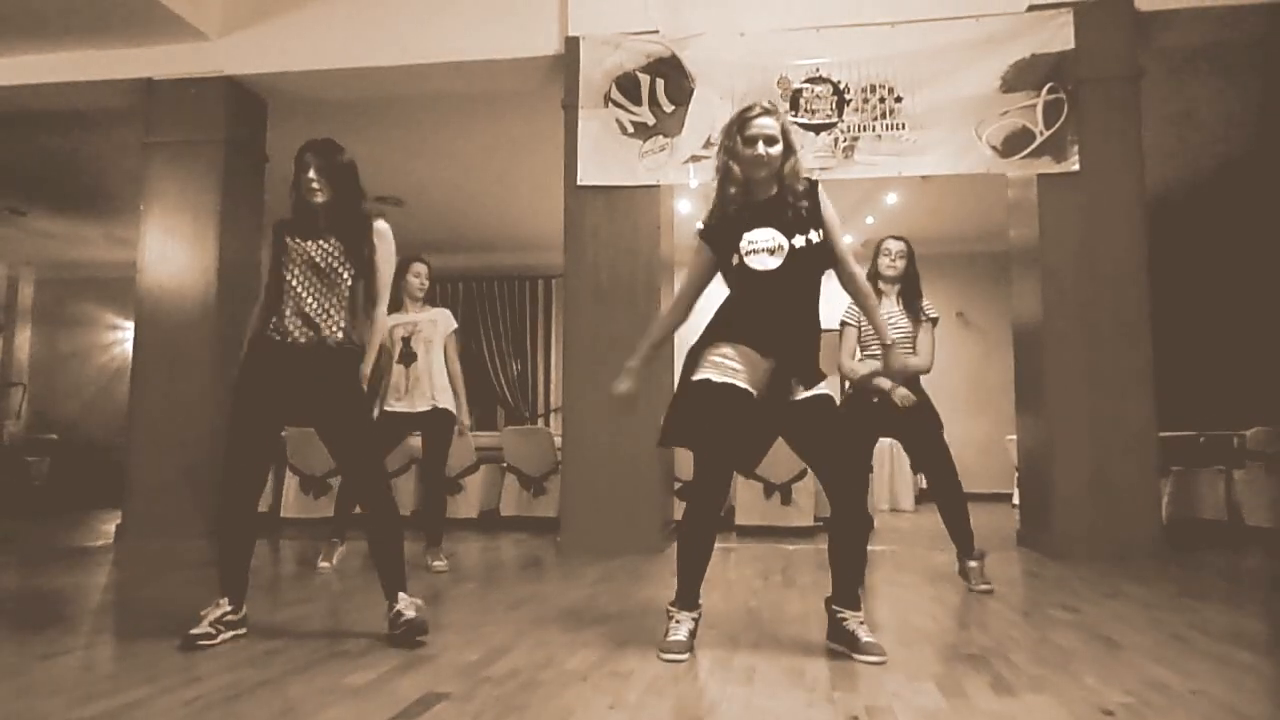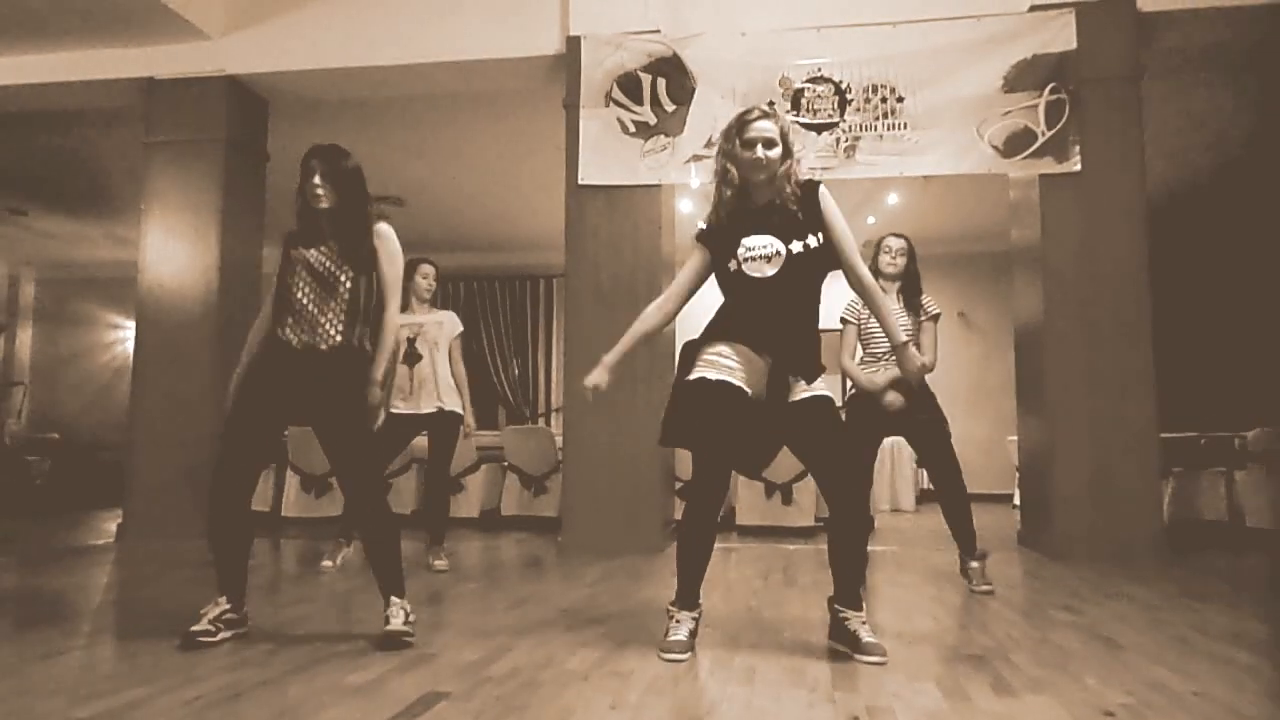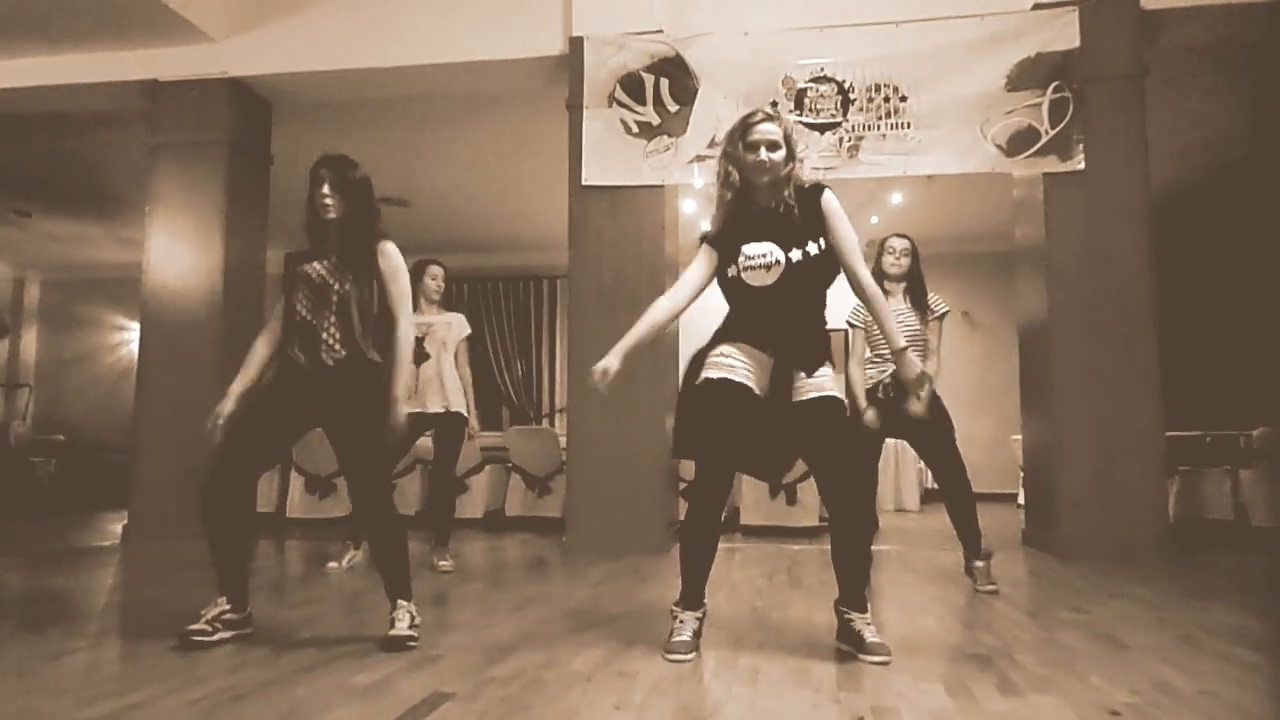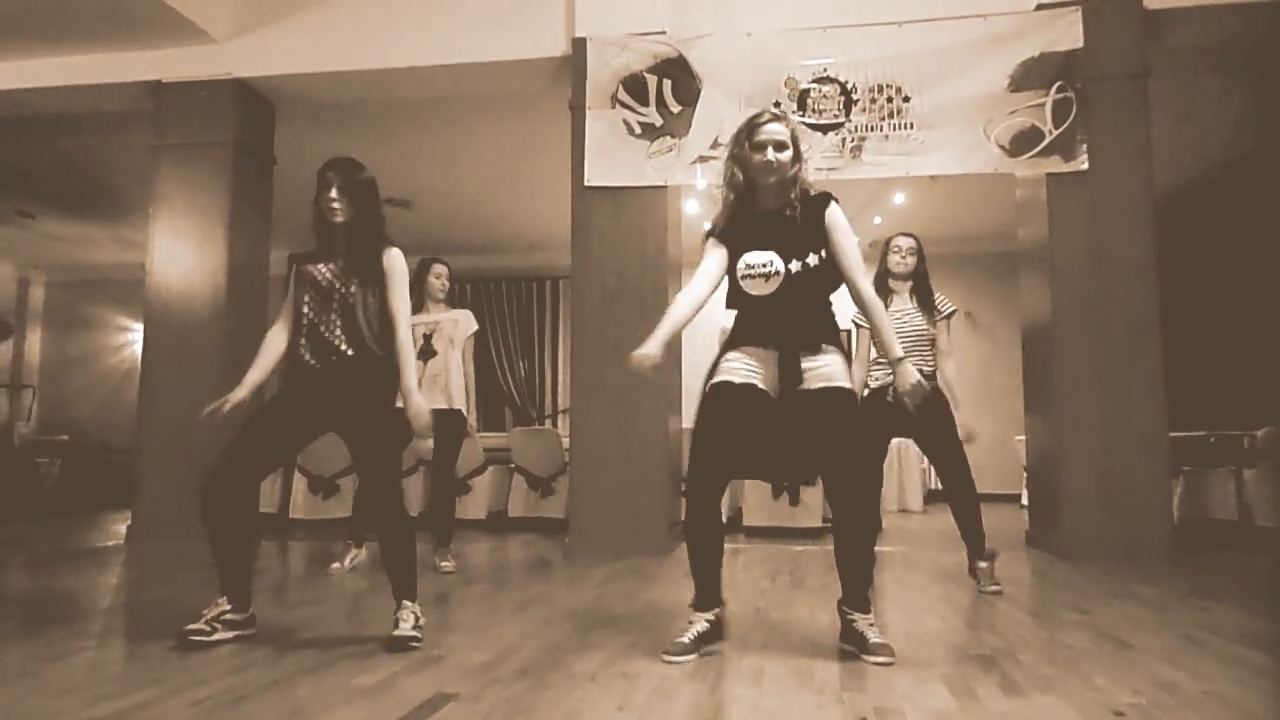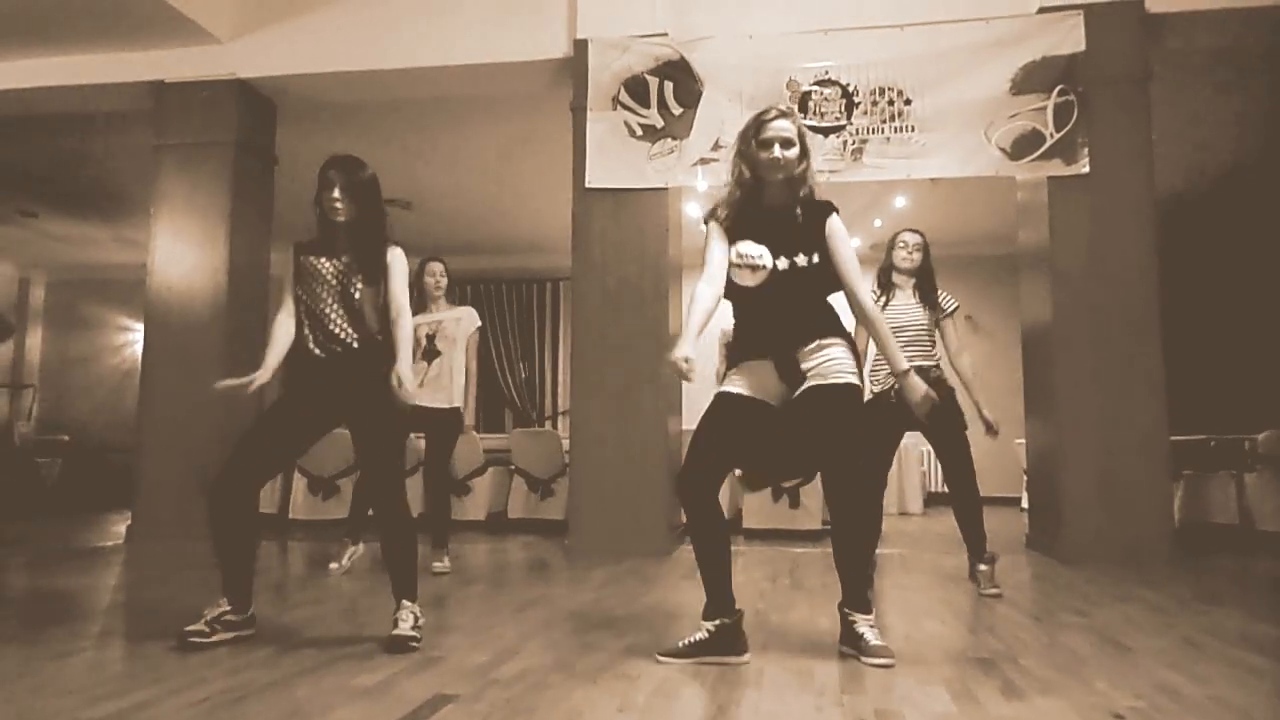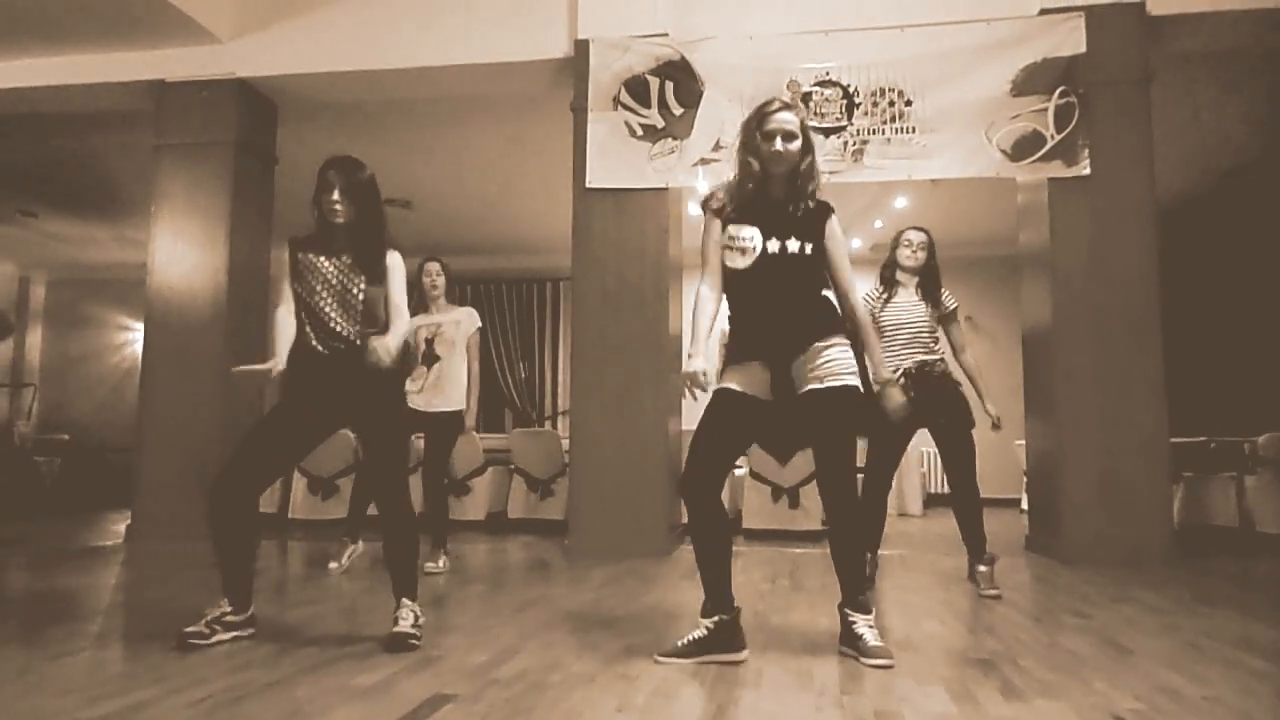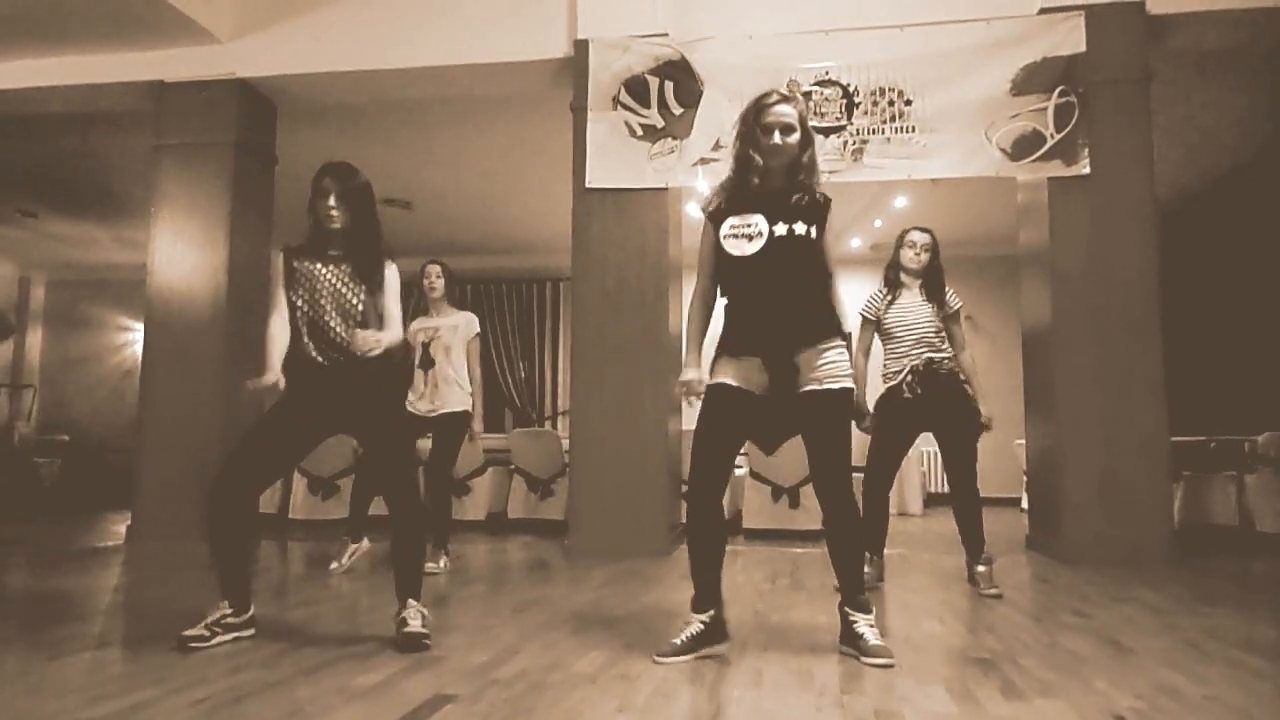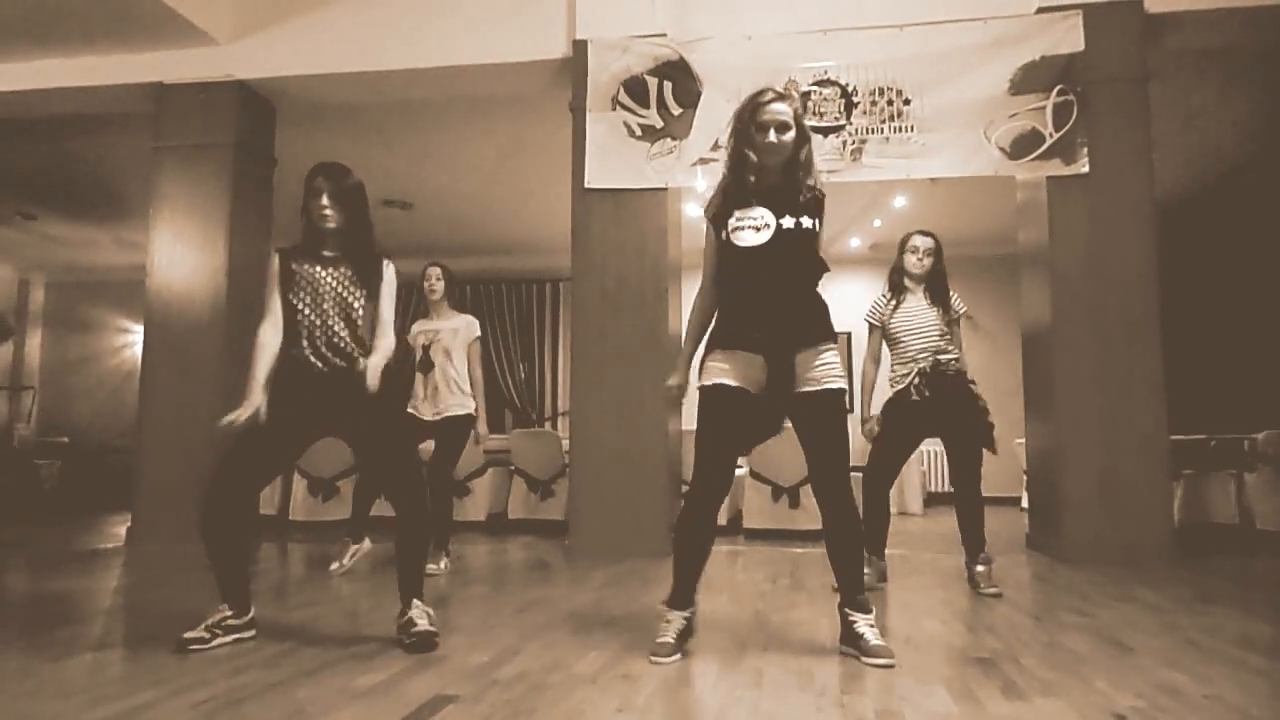
dt=0.1s
person 1, frame 1
left shoulder: (809, 197)
right shoulder: (721, 223)
left elbow: (848, 270)
right elbow: (682, 300)
left wrist: (886, 339)
right wrist: (634, 366)
left hip: (799, 365)
right hip: (734, 356)
left knee: (850, 488)
right knee: (710, 488)
left ankle: (846, 614)
right ankle: (684, 612)
person 1, frame 2
left shoulder: (812, 199)
right shoulder: (721, 228)
left elbow: (857, 271)
right elbow: (670, 298)
left wrist: (900, 340)
right wrist: (610, 359)
left hip: (798, 365)
right hip: (730, 357)
left knee: (849, 491)
right knee: (708, 488)
left ankle: (848, 614)
right ankle: (684, 613)
person 1, frame 3
left shoulder: (817, 202)
right shoulder: (726, 231)
left elbow: (860, 277)
right elbow: (677, 296)
left wrist: (901, 347)
right wrist: (618, 351)
left hip: (808, 364)
right hip: (740, 358)
left knee: (853, 492)
right knee: (710, 488)
left ankle: (853, 615)
right ankle: (689, 612)
person 1, frame 4
left shoulder: (820, 211)
right shoulder: (727, 229)
left elbow: (860, 285)
right elbow: (698, 288)
left wrist: (898, 359)
right wrist: (655, 340)
left hip: (816, 358)
right hip: (750, 358)
left knee: (851, 491)
right knee: (704, 486)
left ankle: (857, 616)
right ankle: (707, 613)
person 1, frame 5
left shoulder: (821, 216)
right shoulder: (727, 219)
left elbow: (860, 293)
right elbow: (709, 283)
left wrist: (903, 370)
right wrist: (685, 342)
left hip: (821, 352)
right hip: (754, 365)
left knee: (849, 488)
right knee: (693, 483)
left ankle: (857, 618)
right ankle: (722, 622)
person 1, frame 6
left shoulder: (817, 212)
right shoulder: (724, 207)
left elbow: (849, 295)
right elbow: (710, 286)
left wrist: (883, 376)
right wrist: (696, 353)
left hip: (818, 349)
right hip: (749, 361)
left knee: (839, 488)
right knee: (698, 483)
left ankle: (856, 617)
right ankle: (720, 621)
person 1, frame 7
left shoulder: (814, 204)
right shoulder: (726, 203)
left elbow: (828, 289)
right elbow: (705, 285)
left wrist: (852, 375)
right wrist: (692, 360)
left hip: (815, 348)
right hip: (741, 354)
left knee: (835, 487)
right knee: (703, 483)
left ankle: (856, 616)
right ankle: (707, 615)
person 1, frame 8
left shoulder: (811, 199)
right shoulder: (726, 201)
right elbow: (710, 288)
right wrist: (683, 363)
left hip: (809, 349)
right hip: (736, 351)
left knee: (834, 488)
right knee: (708, 485)
left ankle: (856, 616)
right ankle: (679, 611)
person 2, frame 1
left shoulder: (372, 232)
right shoulder: (282, 233)
left elbow: (377, 307)
right elbow: (265, 304)
left wrist: (363, 372)
right wrist: (242, 372)
left hip: (333, 370)
right hip: (270, 368)
left knee: (370, 483)
right knee: (239, 485)
left ankle: (398, 599)
right ankle: (230, 604)
person 2, frame 2
left shoulder: (376, 236)
right shoulder: (291, 244)
left elbow: (390, 310)
right elbow: (269, 316)
left wrist: (374, 381)
right wrist: (237, 380)
left hip: (337, 376)
right hip: (277, 373)
left knee: (362, 490)
right knee: (228, 483)
left ankle: (395, 603)
right ankle: (230, 604)
person 2, frame 3
left shoulder: (380, 251)
right shoulder: (297, 261)
left elbow: (401, 326)
right elbow: (274, 330)
left wrist: (397, 400)
right wrist: (233, 395)
left hip: (352, 386)
right hip: (293, 385)
left knee: (373, 496)
right knee: (223, 484)
left ankle: (402, 606)
right ankle: (232, 605)
person 2, frame 4
left shoulder: (386, 257)
right shoulder: (303, 263)
left elbow: (401, 324)
right elbow: (283, 326)
left wrist: (410, 390)
right wrist: (247, 385)
left hip: (365, 388)
right hip: (304, 387)
left knee: (383, 496)
right knee: (224, 485)
left ankle: (406, 607)
right ankle: (236, 605)
person 2, frame 5
left shoulder: (387, 255)
right shoulder: (303, 255)
left elbow: (401, 316)
right elbow: (288, 317)
left wrist: (403, 365)
right wrist: (264, 370)
left hip: (370, 382)
right hip: (311, 383)
left knee: (387, 494)
right knee: (232, 484)
left ankle: (406, 607)
right ankle: (236, 606)
person 2, frame 6
left shoulder: (386, 257)
right shoulder: (297, 252)
left elbow: (401, 318)
right elbow: (286, 311)
left wrist: (390, 342)
right wrist: (277, 359)
left hip: (373, 385)
right hip: (312, 383)
left knee: (391, 494)
right knee: (232, 487)
left ankle: (405, 606)
right ankle: (237, 607)
person 2, frame 7
left shoulder: (380, 265)
right shoulder: (289, 260)
left elbow: (393, 327)
right elbow: (280, 318)
left wrist: (380, 339)
right wrist: (274, 369)
left hip: (370, 388)
right hip: (309, 389)
left knee: (404, 496)
right knee: (228, 490)
left ankle: (410, 606)
right ankle: (237, 609)
person 2, frame 8
left shoulder: (377, 266)
right shoulder: (284, 261)
left elbow: (385, 332)
right elbow: (271, 327)
left wrist: (375, 362)
right wrist: (257, 391)
left hip: (358, 393)
right hip: (298, 392)
left knee: (410, 499)
right knee: (225, 495)
left ankle: (411, 607)
right ankle: (237, 611)
person 3, frame 1
left shoulder: (920, 307)
right shoulder: (857, 307)
left elbow: (925, 361)
right elbow: (845, 363)
left wrist: (876, 365)
right wrist: (887, 385)
left hip: (908, 397)
right hip: (864, 401)
left knee: (944, 477)
left ankle: (970, 559)
person 3, frame 2
left shoulder: (921, 303)
right shoulder: (858, 305)
left elbow: (929, 358)
right elbow: (846, 360)
left wrist: (889, 374)
right wrist: (876, 391)
left hip: (912, 395)
right hip: (869, 398)
left knee: (948, 477)
right knee: (855, 482)
left ankle: (971, 559)
person 3, frame 3
left shoulder: (928, 303)
right shoulder: (864, 307)
left elbow: (933, 360)
right elbow: (855, 363)
right wrist: (863, 405)
right hip: (875, 400)
left knee: (953, 477)
left ankle: (976, 559)
person 3, frame 4
left shoulder: (934, 303)
left elbow: (946, 359)
right elbow: (859, 363)
left wrist: (957, 412)
left hip: (925, 398)
right hip: (878, 401)
left knee: (958, 478)
left ankle: (980, 559)
person 3, frame 5
left shoulder: (937, 299)
right shoulder: (872, 300)
left elbow: (958, 353)
right elbow: (858, 355)
left wrist: (980, 404)
left hip: (934, 393)
right hip: (886, 398)
left knee: (962, 478)
left ankle: (980, 562)
person 3, frame 6
left shoulder: (939, 296)
right shoulder: (875, 298)
left elbow: (963, 351)
left wrist: (986, 399)
left hip: (939, 391)
left knee: (963, 477)
right knee: (875, 479)
left ankle: (980, 563)
right ankle: (868, 562)
person 3, frame 7
left shoulder: (943, 296)
right shoulder: (878, 299)
left elbow: (961, 351)
right elbow: (862, 355)
left wrist: (978, 400)
right wrist: (861, 405)
left hip: (945, 390)
right hip: (898, 395)
left knee: (963, 477)
right knee: (876, 478)
left ankle: (978, 563)
right ankle: (872, 562)
person 3, frame 8
left shoulder: (947, 300)
right shoulder: (883, 305)
left elbow: (959, 354)
right elbow: (872, 362)
left wrist: (975, 403)
right wrist: (866, 414)
left hip: (951, 392)
right hip: (906, 400)
left knee: (967, 479)
right knee: (875, 478)
left ankle: (978, 563)
right ankle: (875, 564)
person 4, frame 1
left shoulder: (442, 317)
right shoulder: (387, 322)
left elbow: (453, 364)
left wrist: (463, 407)
left hip: (437, 407)
right hip: (396, 407)
left knee: (433, 476)
left ankle: (434, 546)
right ankle: (336, 540)
person 4, frame 2
left shoulder: (448, 319)
right shoulder: (393, 324)
left elbow: (458, 366)
left wrist: (468, 410)
left hip: (444, 408)
right hip: (403, 409)
left knee: (438, 476)
left ankle: (436, 546)
right ankle: (344, 540)
person 4, frame 3
left shoulder: (456, 321)
left elbow: (464, 368)
left wrist: (472, 412)
left hip: (450, 409)
right hip: (409, 408)
left knee: (443, 477)
left ankle: (441, 547)
right ankle: (353, 543)
person 4, frame 4
left shoulder: (463, 318)
right shoulder: (409, 323)
left elbow: (468, 368)
left wrist: (472, 411)
left hip: (450, 406)
left knee: (444, 476)
left ankle: (443, 548)
right ankle: (356, 543)
person 4, frame 5
left shoulder: (466, 315)
right shoulder: (413, 323)
left elbow: (471, 364)
right elbow: (409, 363)
left wrist: (469, 407)
left hip: (447, 405)
right hip: (411, 402)
left knee: (436, 474)
left ankle: (440, 548)
right ankle: (353, 540)
person 4, frame 6
left shoulder: (466, 316)
right shoulder: (415, 323)
left elbow: (473, 365)
right elbow: (414, 365)
left wrist: (471, 409)
left hip: (448, 407)
right hip: (412, 403)
left knee: (433, 475)
left ankle: (438, 549)
right ankle: (352, 539)
person 4, frame 7
left shoulder: (466, 320)
right shoulder: (416, 326)
left elbow: (475, 370)
right elbow: (416, 368)
left wrist: (477, 415)
left hip: (453, 409)
right hip: (416, 407)
left knee: (438, 477)
left ankle: (440, 549)
right ankle: (355, 538)
person 4, frame 8
left shoulder: (467, 324)
right shoulder: (417, 328)
left elbow: (476, 373)
right elbow: (419, 371)
left wrist: (481, 418)
left hip: (456, 413)
right hip: (419, 411)
left knee: (439, 478)
left ankle: (440, 550)
right ankle: (356, 538)
